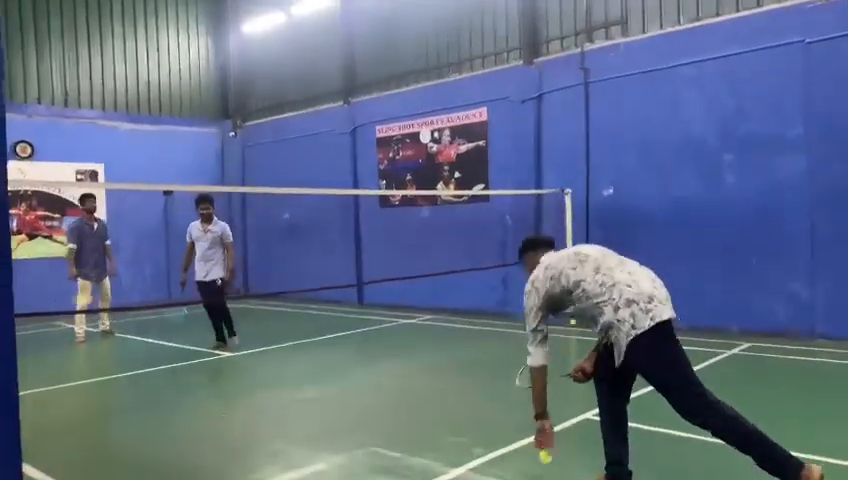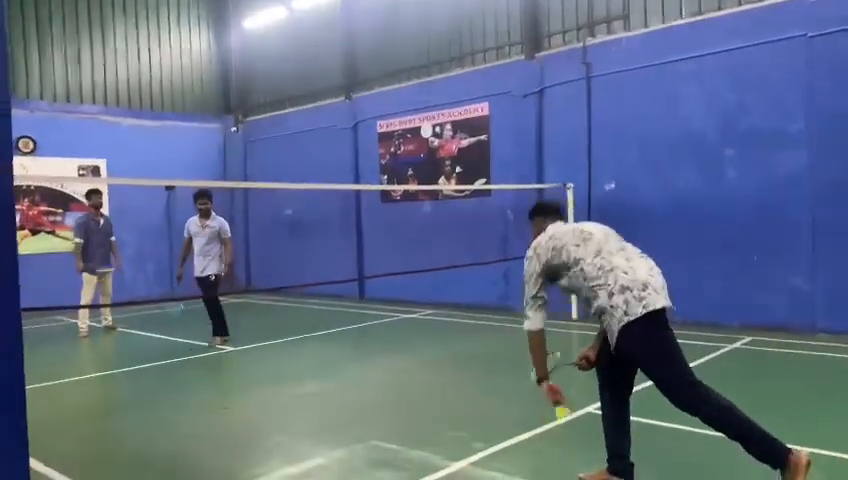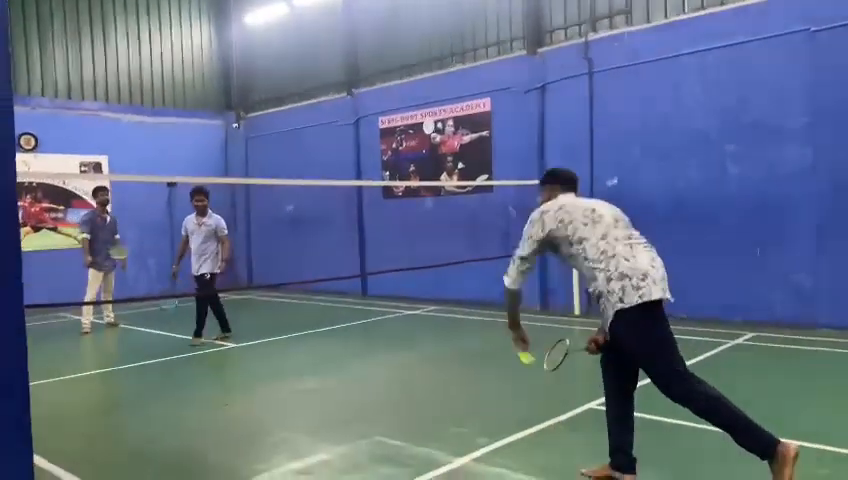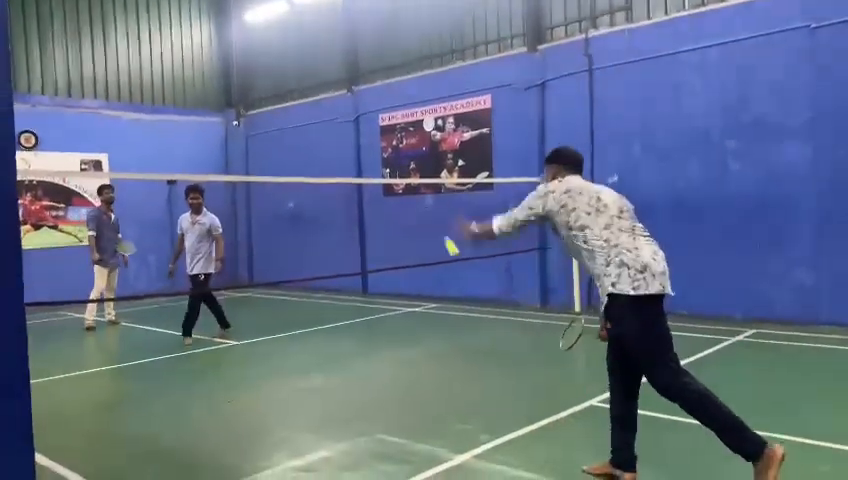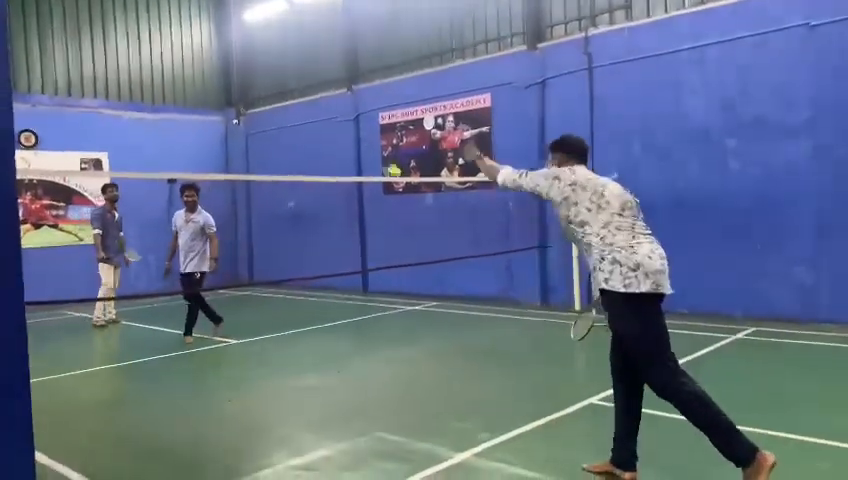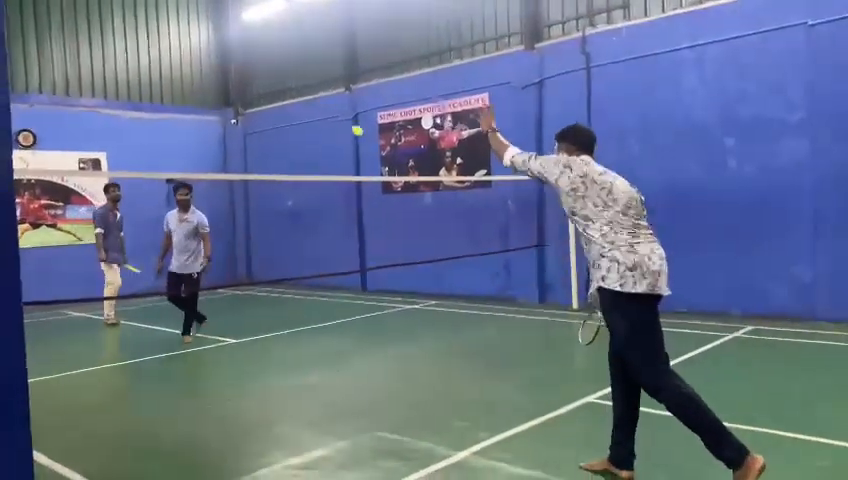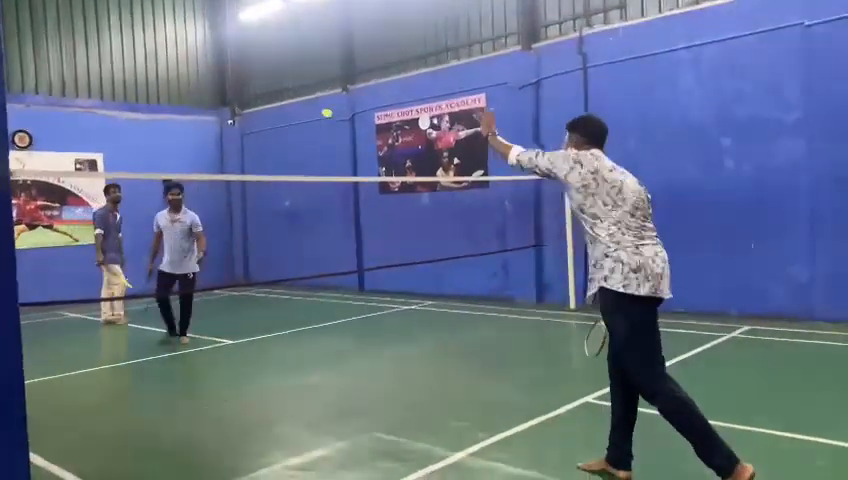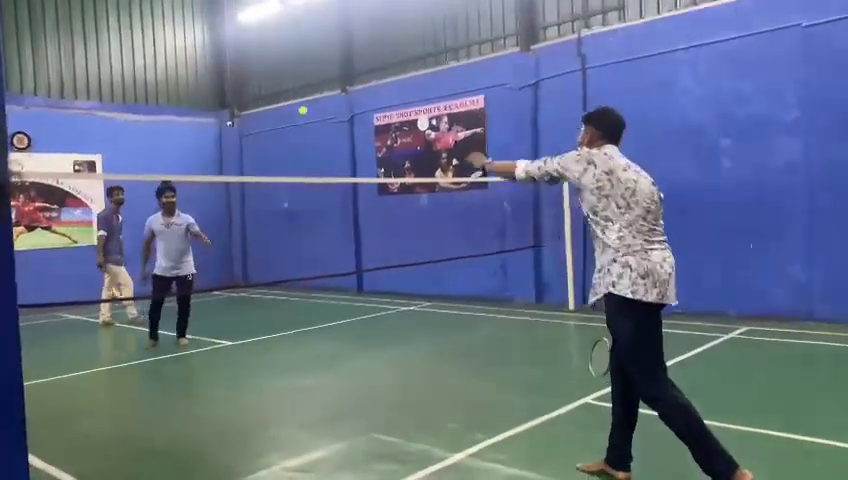
dt=0.1s
person 1, frame 1
left shoulder: (538, 279)
right shoulder: (579, 255)
left elbow: (537, 352)
left wrist: (542, 417)
right wrist: (594, 357)
left hip: (638, 317)
right hip: (648, 300)
left knee: (697, 405)
right knee: (608, 382)
person 1, frame 2
left shoulder: (542, 247)
right shoulder: (591, 231)
left elbow: (534, 319)
left wrist: (543, 379)
right wrist: (597, 346)
left hip: (632, 306)
right hip: (648, 293)
left knee: (687, 393)
right knee: (610, 375)
person 1, frame 3
left shoulder: (545, 214)
right shoulder: (600, 207)
left elbow: (516, 273)
left wrist: (515, 327)
right wrist: (606, 329)
left hip: (628, 292)
right hip: (645, 278)
left knee: (678, 383)
right knee: (616, 376)
left ankle: (773, 449)
person 1, frame 4
left shoulder: (552, 191)
right shoulder: (606, 193)
left elbow: (506, 223)
left wrist: (476, 231)
right wrist: (614, 317)
left hip: (628, 284)
right hip: (646, 278)
left knee: (668, 377)
right knee: (622, 369)
left ankle: (759, 451)
person 1, frame 5
left shoulder: (557, 179)
right shoulder: (611, 186)
left elbow: (508, 176)
left wrist: (478, 157)
right wrist: (614, 308)
left hip: (624, 281)
right hip: (646, 273)
left knee: (665, 376)
right knee: (625, 370)
person 1, frame 6
left shoulder: (564, 167)
right shoulder: (616, 180)
left elbow: (517, 157)
left wrist: (491, 132)
left hip: (621, 280)
right hip: (645, 274)
left knee: (657, 377)
right knee: (624, 367)
person 1, frame 7
left shoulder: (573, 161)
right shoulder: (626, 177)
left elbow: (521, 155)
left wrist: (490, 134)
left hip: (622, 281)
right hip: (647, 275)
left knee: (652, 380)
right knee: (623, 369)
person 1, frame 8
left shoulder: (585, 160)
right shoulder: (642, 177)
left elbow: (529, 170)
left wrist: (486, 163)
left hip: (626, 285)
right hip: (652, 280)
left knee: (653, 384)
right knee: (624, 371)
person 2, frame 1
left shoulder: (222, 227)
right shoulder: (192, 227)
left elbow: (230, 250)
right elbow: (189, 251)
left wrist: (230, 271)
right wrist: (184, 272)
left hip: (217, 274)
right hip: (200, 276)
left knee: (218, 304)
right knee: (210, 307)
left ankle: (231, 334)
right ankle: (221, 339)
person 2, frame 2
left shoulder: (220, 223)
right shoulder: (190, 223)
left elbow: (227, 245)
right elbow: (187, 245)
left wrist: (226, 265)
right wrist: (180, 267)
left hip: (213, 269)
right hip: (199, 270)
left knee: (210, 300)
right knee: (211, 302)
left ankle: (218, 334)
right ankle: (223, 333)
person 2, frame 3
left shoulder: (217, 220)
right shoulder: (188, 221)
left elbow: (225, 242)
right elbow: (184, 243)
left wrist: (224, 261)
right wrist: (176, 264)
left hip: (209, 268)
right hip: (197, 268)
left knee: (201, 299)
right knee: (212, 299)
left ankle: (198, 334)
right ankle: (225, 330)
person 2, frame 4
left shoulder: (211, 219)
right shoulder: (182, 219)
left elbow: (219, 241)
right elbow: (180, 242)
left wrist: (219, 260)
right wrist: (173, 263)
left hip: (204, 268)
right hip: (191, 267)
left knee: (194, 299)
right knee: (207, 298)
left ankle: (187, 333)
right ankle: (224, 326)
person 2, frame 5
left shoulder: (205, 218)
right shoulder: (177, 216)
left elbow: (213, 240)
right elbow: (175, 239)
left wrist: (213, 259)
right wrist: (169, 260)
left hip: (198, 266)
right hip: (184, 266)
left knee: (191, 298)
right knee: (192, 297)
left ankle: (188, 332)
right ankle: (216, 319)
person 2, frame 6
left shoulder: (199, 217)
right shoulder: (170, 216)
left elbow: (206, 240)
right elbow: (168, 239)
left wrist: (206, 258)
right wrist: (161, 260)
left hip: (193, 267)
right hip: (175, 266)
left knee: (190, 299)
right knee: (172, 296)
left ankle: (186, 332)
right ankle: (199, 318)
person 2, frame 7
left shoulder: (191, 217)
right shoulder: (160, 217)
left elbow: (200, 238)
right elbow: (157, 240)
left wrist: (202, 252)
right wrist: (151, 262)
left hip: (187, 267)
right hip: (167, 267)
left knee: (185, 300)
right knee: (161, 297)
left ankle: (182, 333)
right ankle: (171, 331)
person 2, frame 8
left shoulder: (186, 220)
right shoulder: (152, 221)
left elbow: (198, 234)
right elbow: (147, 244)
left wrist: (205, 240)
right wrist: (144, 267)
left hip: (184, 270)
right hip: (161, 270)
left knee: (184, 303)
right knee: (156, 303)
left ankle: (181, 335)
right ankle: (153, 337)
person 3, frame 1
left shoulder: (102, 225)
right shoulder: (75, 226)
left elbow: (107, 245)
right elbow: (72, 248)
left wrist: (112, 263)
right wrist: (72, 267)
left hip: (102, 270)
right hip: (85, 271)
left knee: (106, 298)
right knee: (83, 303)
left ankle: (105, 326)
right ankle: (80, 333)
person 3, frame 2
left shoulder: (107, 220)
right shoulder: (82, 221)
left elbow: (112, 241)
right elbow: (78, 242)
left wrist: (117, 258)
right wrist: (79, 261)
left hip: (106, 265)
right hip: (90, 266)
left knee: (106, 294)
right knee: (87, 297)
left ankle: (107, 321)
right ankle: (83, 328)
person 3, frame 3
left shoulder: (112, 218)
right shoulder: (88, 217)
right elbow: (85, 238)
right wrist: (87, 255)
left hip: (110, 262)
right hip: (96, 262)
left knee: (108, 291)
right knee: (91, 293)
left ankle: (109, 318)
right ankle: (86, 324)
person 3, frame 4
left shoulder: (115, 217)
right shoulder: (94, 214)
right elbow: (91, 235)
left wrist: (123, 254)
right wrist: (94, 253)
left hip: (114, 259)
right hip: (101, 259)
left knee: (110, 289)
right knee: (99, 289)
left ankle: (109, 316)
right ankle: (89, 320)
person 3, frame 5
left shoulder: (118, 215)
right shoulder: (98, 213)
right elbow: (96, 233)
left wrist: (125, 253)
right wrist: (99, 251)
left hip: (116, 257)
right hip: (106, 257)
left knee: (112, 287)
right knee: (107, 285)
left ankle: (110, 315)
right ankle: (98, 317)
person 3, frame 6
left shoulder: (119, 214)
right shoulder: (101, 212)
right elbow: (99, 234)
left wrist: (124, 254)
right wrist: (101, 252)
left hip: (117, 256)
right hip: (108, 256)
left knee: (111, 285)
right knee: (115, 283)
left ankle: (109, 315)
right ankle: (109, 315)
person 3, frame 7
left shoulder: (118, 215)
right shoulder: (101, 213)
right elbow: (98, 235)
left wrist: (121, 255)
right wrist: (99, 253)
left hip: (115, 256)
right hip: (107, 257)
left knee: (108, 286)
right knee: (120, 283)
left ankle: (106, 316)
right ankle: (118, 315)
person 3, frame 8
left shoulder: (119, 216)
right shoulder: (105, 215)
right elbow: (101, 236)
left wrist: (122, 256)
right wrist: (100, 255)
left hip: (115, 258)
right hip: (110, 258)
left knee: (109, 288)
right knee: (127, 284)
left ankle: (105, 317)
right ankle: (133, 315)
